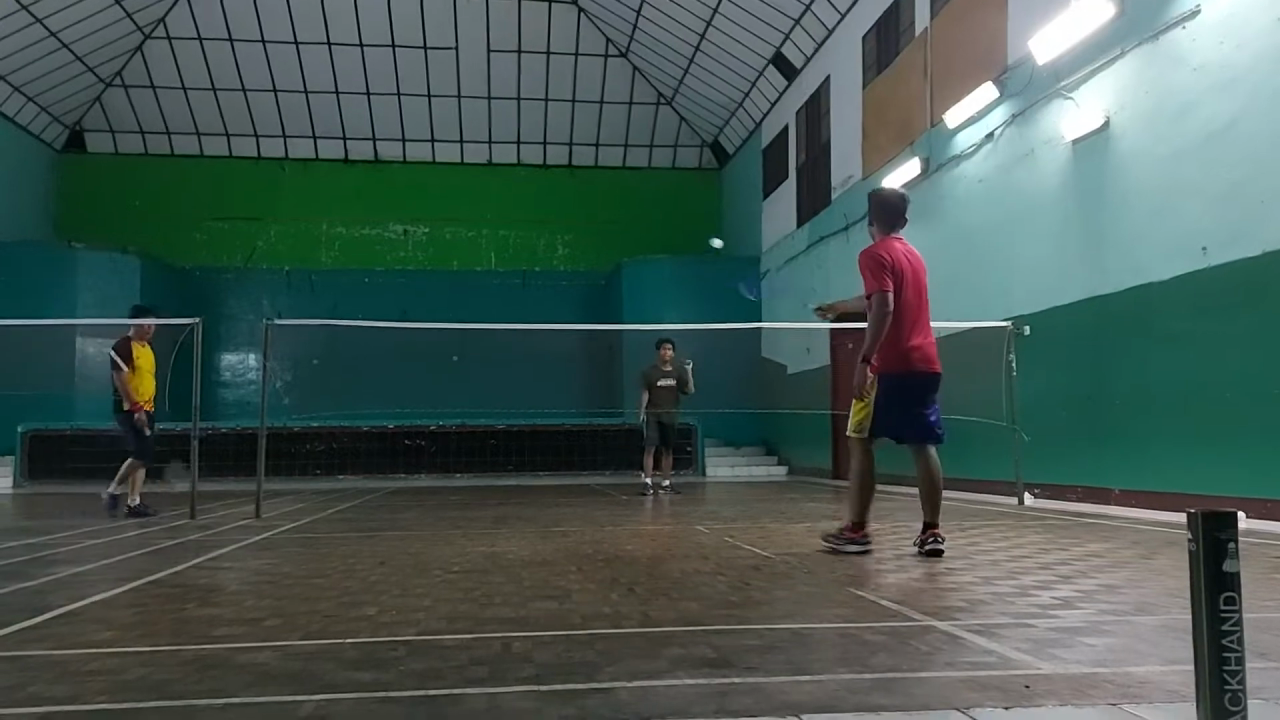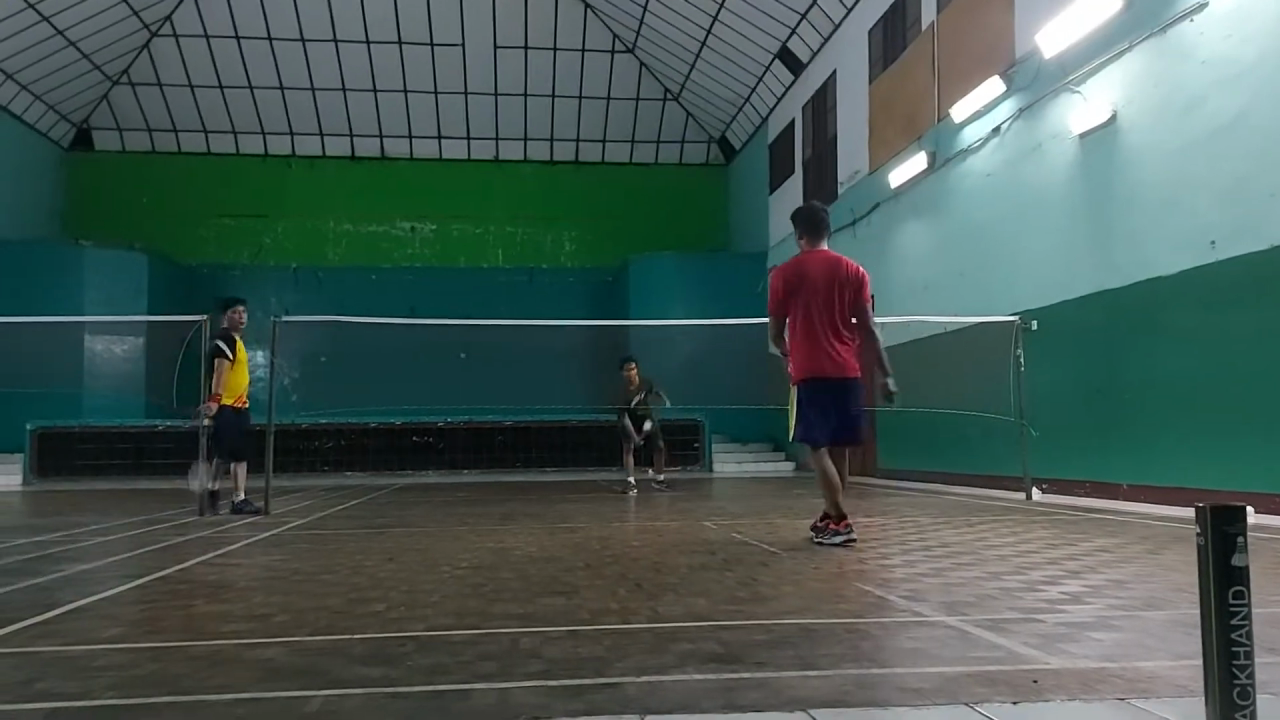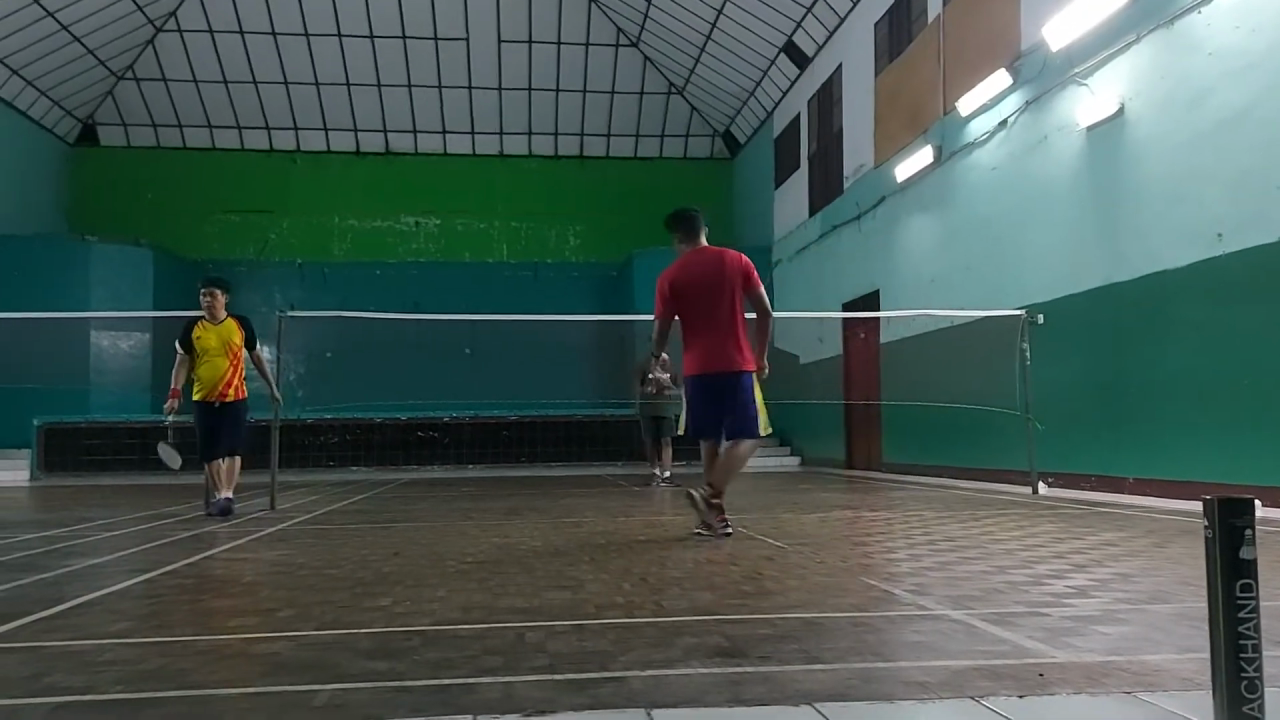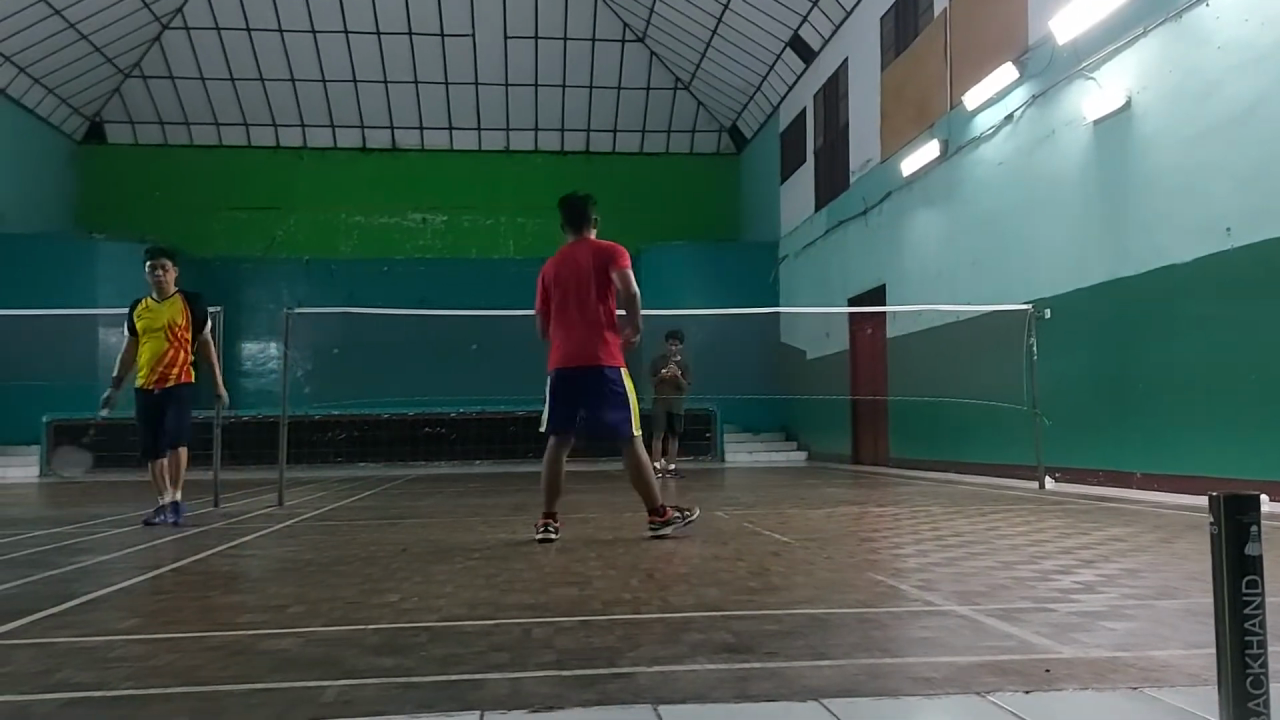
dt=1s
person 1, frame 1
left shoulder: (874, 254)
right shoulder: (913, 255)
left elbow: (883, 309)
left wrist: (864, 361)
right wrist: (839, 307)
left hip: (892, 366)
right hip: (926, 364)
left knee: (860, 441)
right knee: (923, 446)
left ankle: (855, 530)
right ankle: (931, 531)
person 1, frame 2
left shoulder: (785, 273)
right shoulder: (853, 271)
left elbow: (775, 329)
right elbow: (867, 327)
left wrist: (789, 353)
right wrist: (885, 373)
left hip: (809, 372)
right hip: (847, 372)
left knee: (818, 448)
right knee: (840, 447)
left ankle: (839, 521)
right ankle: (831, 516)
person 1, frame 3
left shoulder: (670, 276)
right shoulder: (737, 261)
left elbow: (661, 332)
right elbow: (765, 312)
left wrist: (656, 356)
right wrist: (761, 354)
left hip: (697, 370)
right hip: (738, 366)
left knee: (710, 442)
right knee: (745, 438)
left ankle: (715, 516)
right ankle: (709, 493)
person 1, frame 4
left shoulder: (548, 268)
right shoulder: (609, 252)
left elbow: (542, 327)
right elbow: (630, 292)
right wrist: (633, 329)
left hip: (560, 365)
right hip: (601, 360)
left knee: (558, 441)
right knee: (630, 439)
left ankle: (548, 520)
right ankle: (659, 514)
person 2, frame 1
left shoulder: (148, 348)
right shoulder: (122, 348)
right elbow: (120, 382)
right wrist: (136, 408)
left hip: (147, 410)
right hip: (130, 410)
left knee: (144, 456)
right knee: (141, 454)
left ankle: (134, 503)
right ankle: (113, 491)
person 2, frame 2
left shoulder: (235, 340)
right shoulder: (225, 339)
right elbow: (220, 371)
right wrist: (214, 399)
left hip: (239, 406)
right hip: (225, 407)
left knee: (241, 455)
right knee: (224, 453)
left ankle: (239, 499)
right ankle: (213, 488)
person 2, frame 3
left shoulder: (242, 324)
right shoulder: (191, 329)
left elbow: (257, 357)
right elbow: (182, 364)
left wrist: (272, 387)
right wrist: (174, 395)
left hip: (234, 398)
right hip: (203, 400)
left knee: (233, 449)
right knee: (210, 454)
left ankle: (226, 498)
right ankle: (220, 497)
person 2, frame 4
left shoulder: (191, 303)
right shoulder: (137, 308)
left elbow: (206, 343)
right elbow: (129, 349)
left wrist: (218, 382)
right wrist: (114, 386)
left hip: (179, 384)
right hip: (146, 388)
left knee: (176, 440)
right knee: (152, 451)
left ankle: (176, 499)
right ankle: (165, 503)
